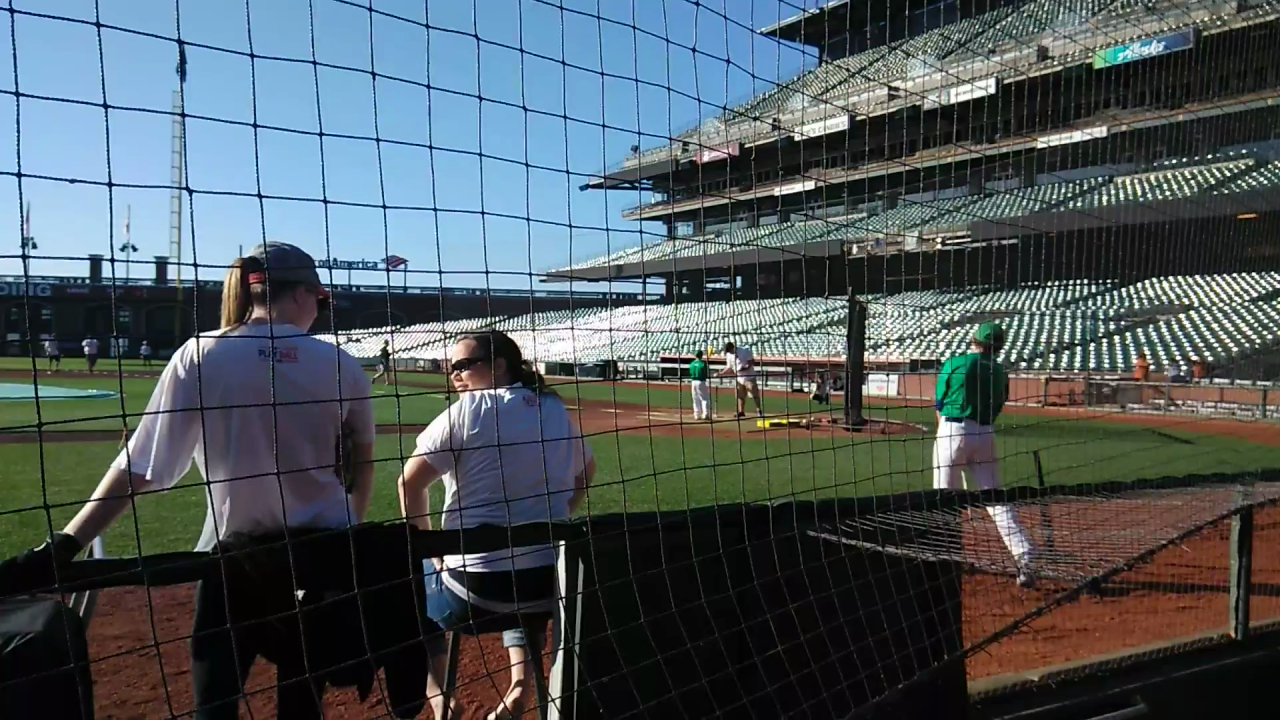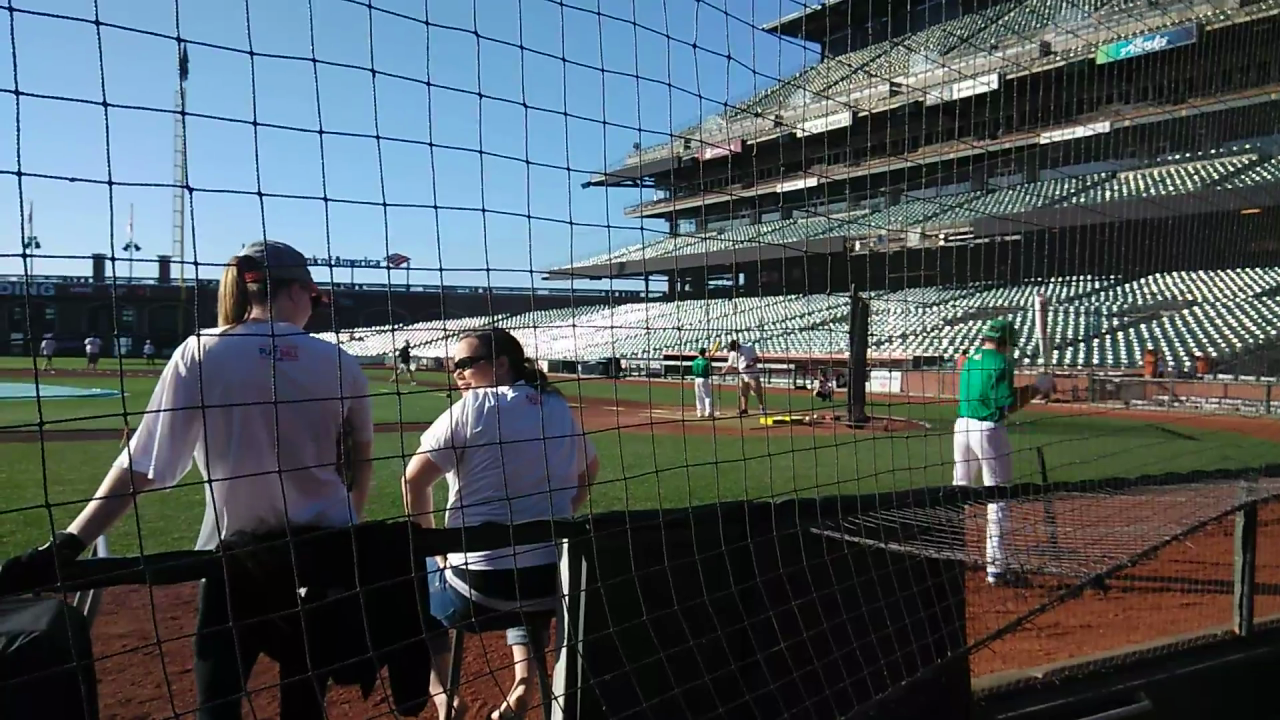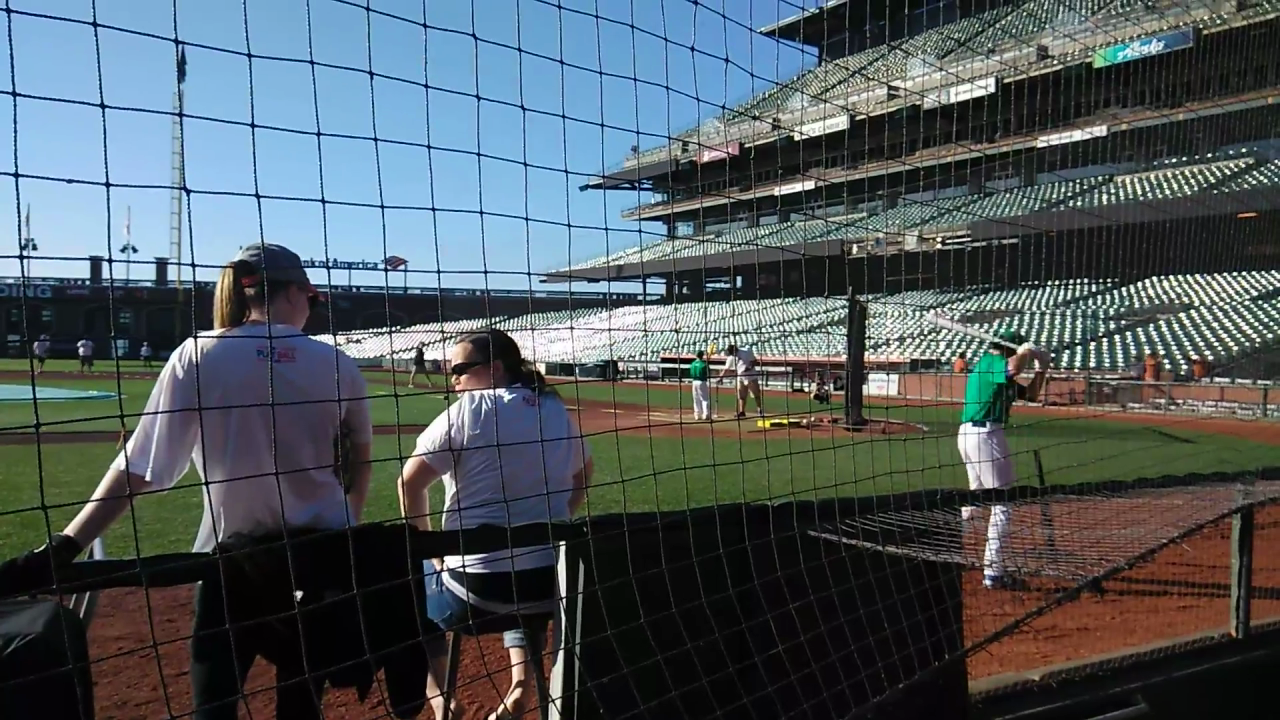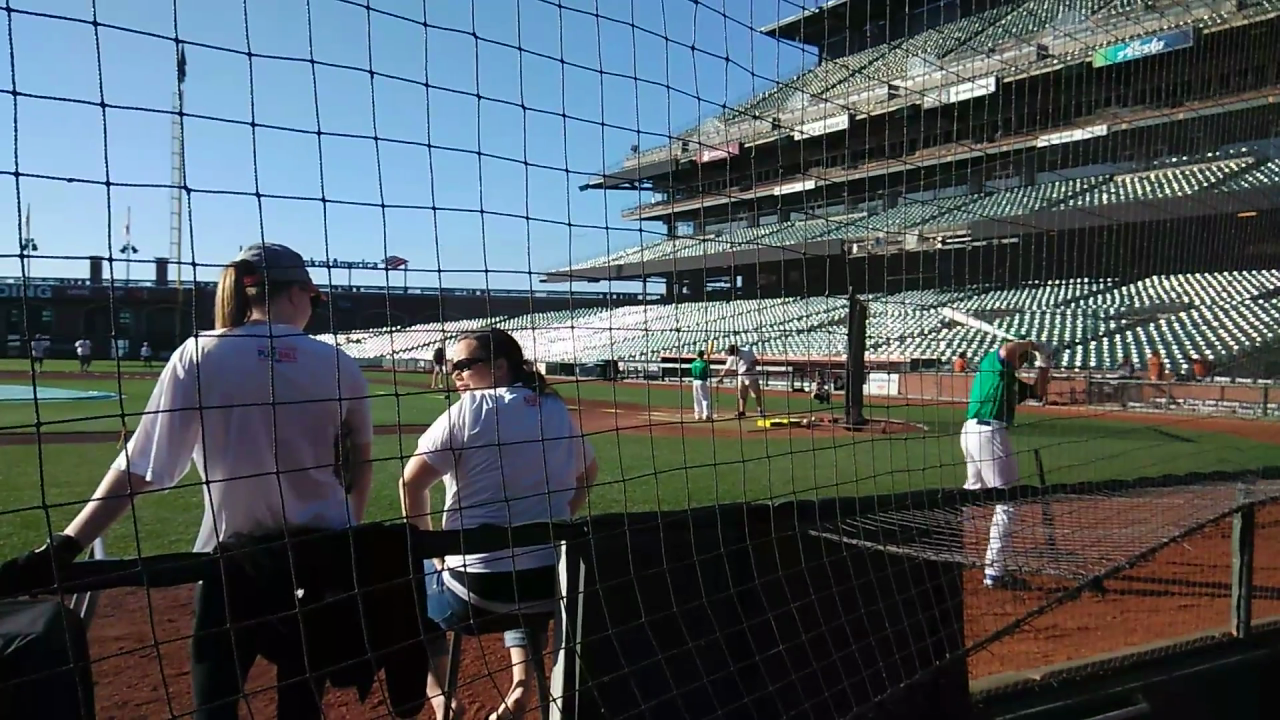
dt=0.4s
person 1, frame 1
left shoulder: (200, 357)
right shoulder: (341, 365)
left elbow: (140, 466)
right elbow: (362, 467)
left wrist: (66, 542)
right wrist: (349, 531)
person 1, frame 2
left shoulder: (201, 355)
right shoulder: (340, 362)
left elbow: (141, 465)
right elbow: (360, 463)
left wrist: (69, 542)
right wrist: (346, 530)
person 1, frame 3
left shoulder: (199, 357)
right shoulder: (337, 364)
left elbow: (138, 467)
right elbow: (360, 463)
left wrist: (65, 543)
right wrist: (344, 530)
person 1, frame 4
left shoulder: (199, 357)
right shoulder: (338, 364)
left elbow: (139, 467)
right elbow: (360, 465)
left wrist: (66, 544)
right wrist: (346, 530)
person 2, frame 1
left shoulder: (469, 410)
right shoulder: (555, 410)
left elbow: (410, 482)
right elbow: (585, 473)
left hip: (477, 587)
right hip: (548, 583)
right ankle: (523, 679)
person 2, frame 2
left shoulder: (472, 408)
right shoulder: (559, 408)
left elbow: (413, 481)
right elbow: (589, 471)
left hip: (481, 584)
right hip: (552, 582)
right ankle: (525, 677)
person 2, frame 3
left shoulder: (470, 410)
right shoulder: (556, 410)
left elbow: (410, 482)
right elbow: (583, 474)
left hip: (477, 587)
right hip: (549, 584)
right ankle: (523, 680)
person 2, frame 4
left shoulder: (469, 409)
right shoulder: (556, 410)
left elbow: (411, 482)
right elbow: (588, 474)
left hip: (478, 587)
right hip: (549, 583)
right ankle: (523, 680)
person 3, frame 1
left shoulder: (954, 364)
right shoulder: (1000, 374)
left elbow: (939, 406)
right elbow: (995, 410)
left hip: (954, 432)
right hip: (984, 436)
right ankle: (1023, 556)
person 3, frame 2
left shoulder: (969, 361)
right shoulder: (1001, 363)
right elbow: (1009, 406)
left wrist: (1031, 389)
right wrist: (1037, 388)
left hip: (963, 427)
right hip: (989, 431)
right knee: (998, 498)
right ankle: (996, 567)
person 3, frame 3
left shoulder: (986, 364)
right shoulder: (994, 361)
left elbow: (1029, 394)
right elbow: (1014, 368)
left wrist: (1040, 368)
right wrist: (1027, 352)
left hip: (969, 434)
right hip: (986, 435)
right knee: (1002, 502)
right ankle: (993, 570)
person 3, frame 4
left shoulder: (1009, 376)
right shoulder: (993, 359)
left elbow: (1038, 393)
right elbow: (1006, 350)
left wrist: (1044, 364)
right wrist: (1029, 344)
left hip: (973, 432)
right hip: (988, 433)
left knee: (973, 489)
right knee: (1005, 502)
right ankle: (994, 570)
